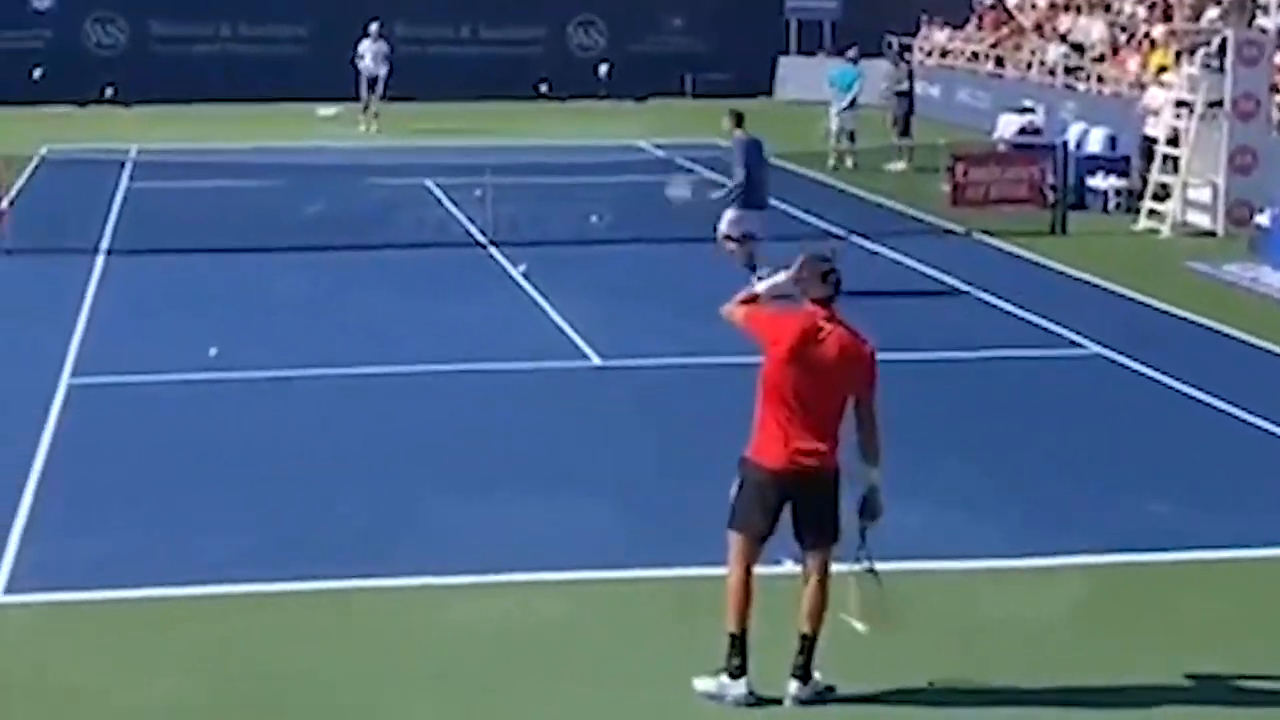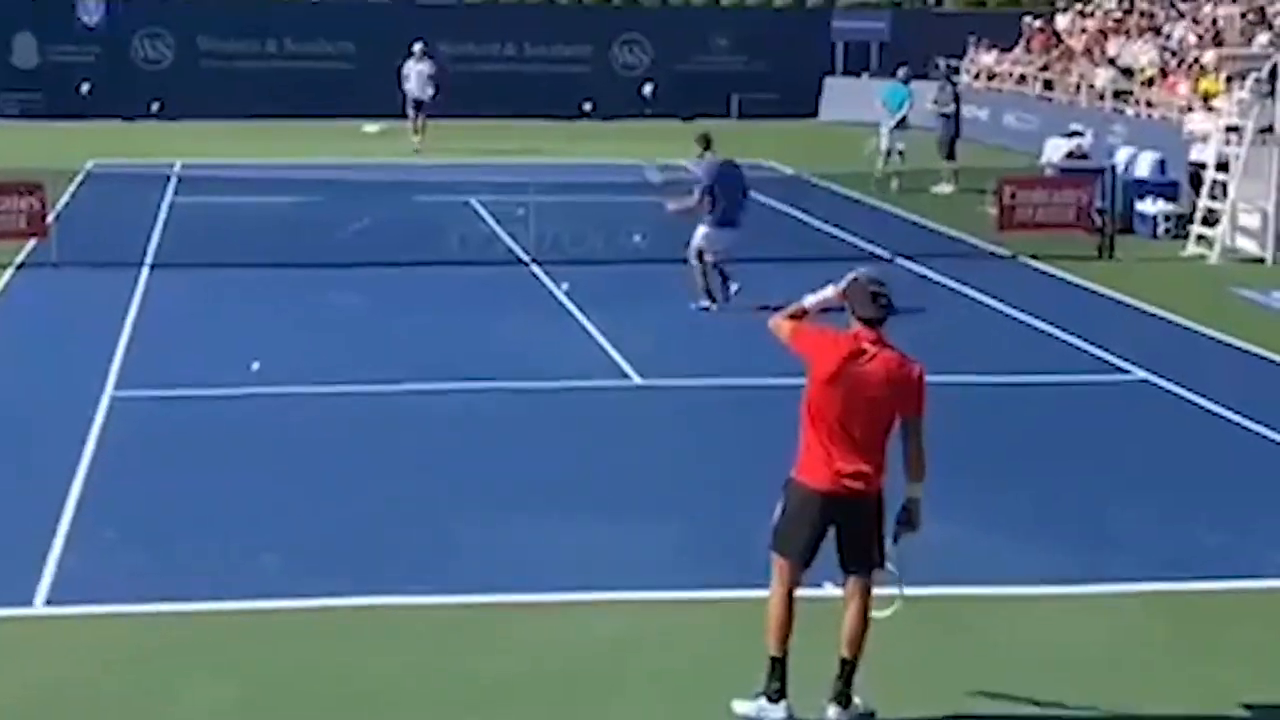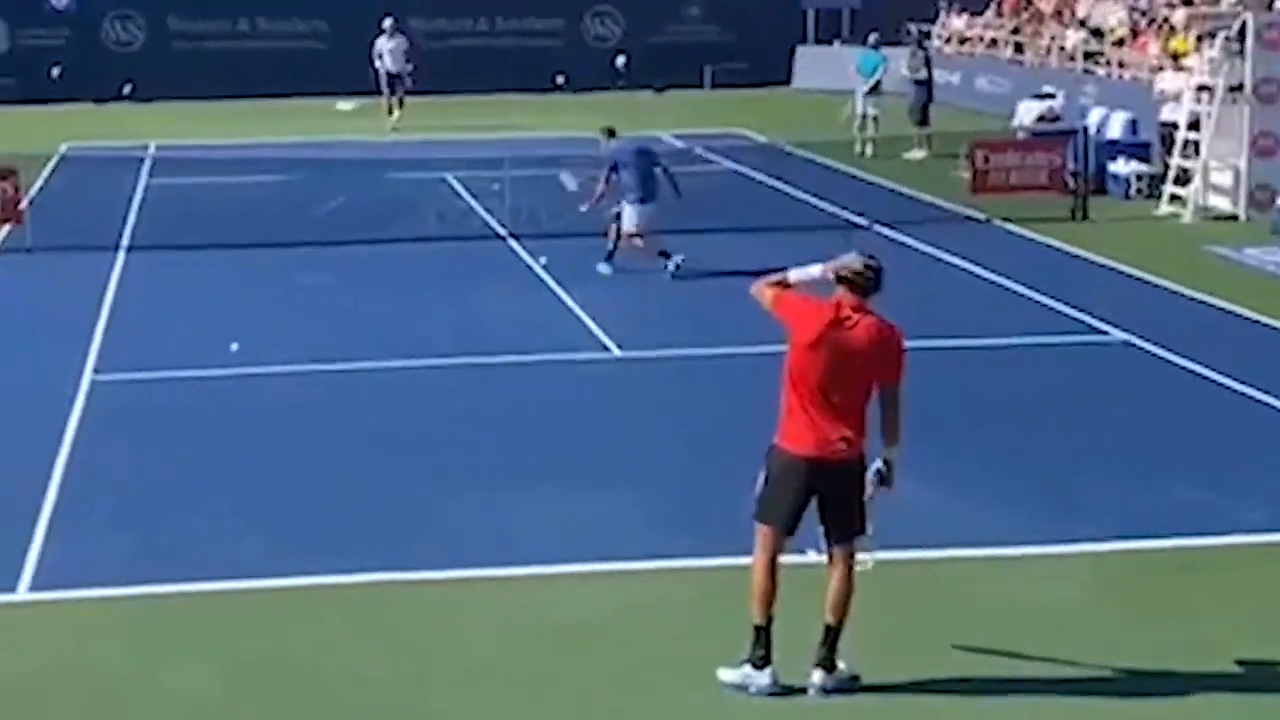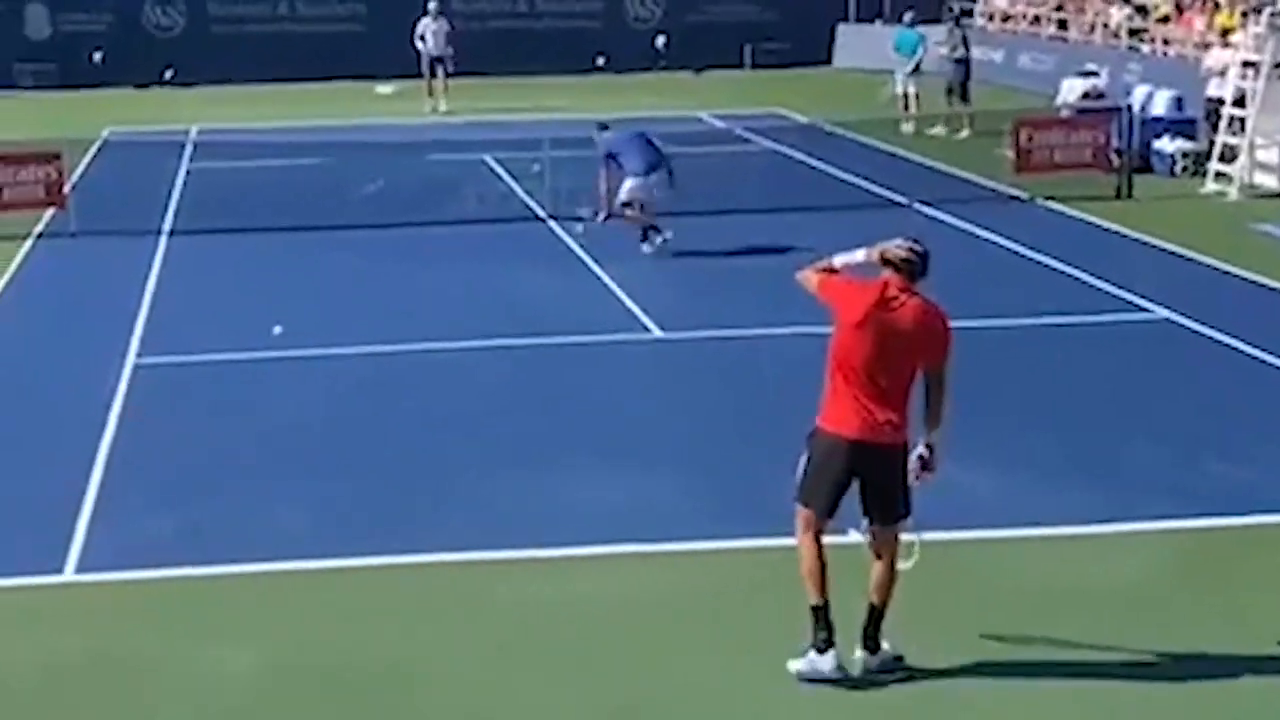
dt=0.3s
person 1, frame 1
left shoulder: (782, 326)
right shoulder: (858, 349)
left elbow: (730, 309)
right elbow: (866, 424)
left wrist: (780, 279)
right wrist: (873, 484)
left hip: (766, 465)
right hip: (819, 471)
left knee: (740, 561)
right knee: (816, 570)
left ankle: (735, 674)
right ankle: (801, 677)
person 1, frame 2
left shoulder: (826, 346)
right shoulder: (905, 371)
left elbow: (778, 321)
right elbow: (912, 443)
left wrist: (828, 294)
right wrist: (914, 498)
left hip: (811, 486)
right hip: (864, 494)
left knee: (783, 584)
right knee: (858, 593)
person 1, frame 3
left shoulder: (810, 314)
right shoulder: (886, 337)
left elbow: (760, 288)
right elbow: (890, 407)
left wrist: (819, 270)
right wrist: (887, 459)
left hip: (793, 453)
right hip: (845, 460)
left knee: (766, 550)
right knee: (841, 560)
left ankle: (760, 664)
right ankle: (826, 666)
person 1, frame 4
left shoulder: (856, 295)
right shoulder: (932, 319)
left elbow: (806, 274)
right elbow: (935, 390)
left wrist: (865, 255)
right wrist: (929, 442)
left hip: (836, 434)
right hip: (889, 442)
left knee: (808, 529)
right knee: (885, 543)
left ankle: (823, 646)
right ankle: (871, 646)
